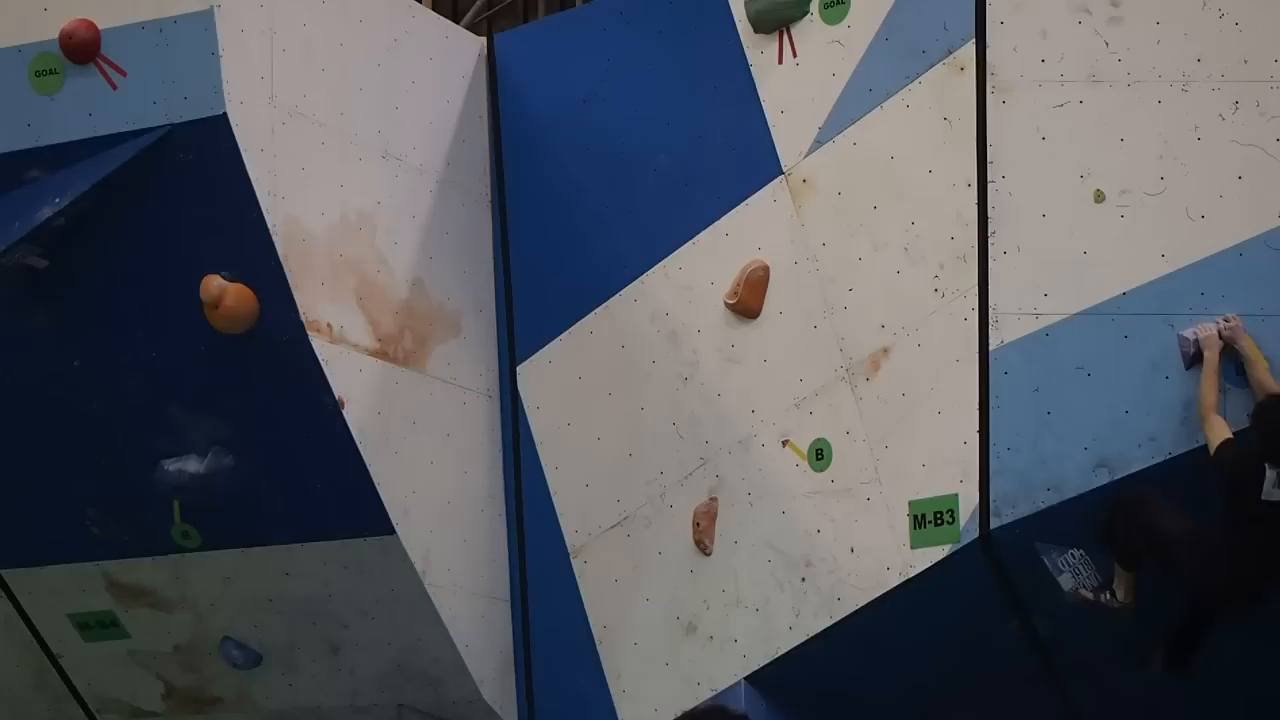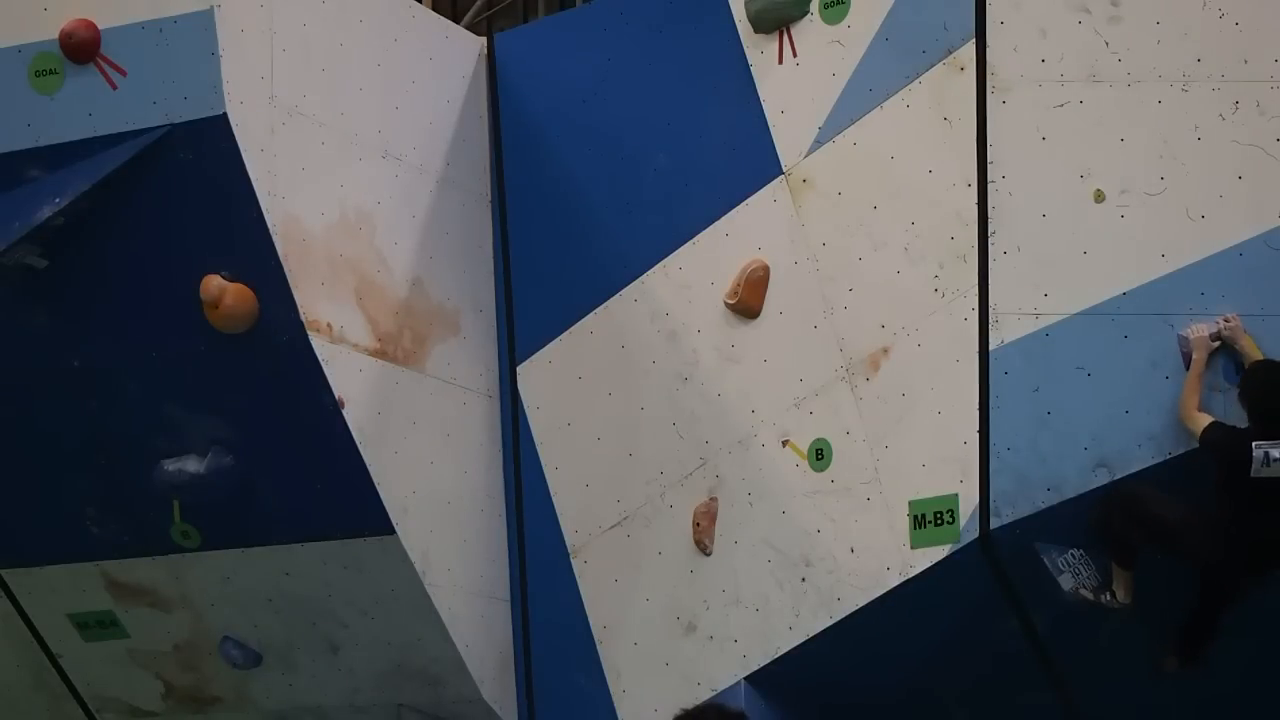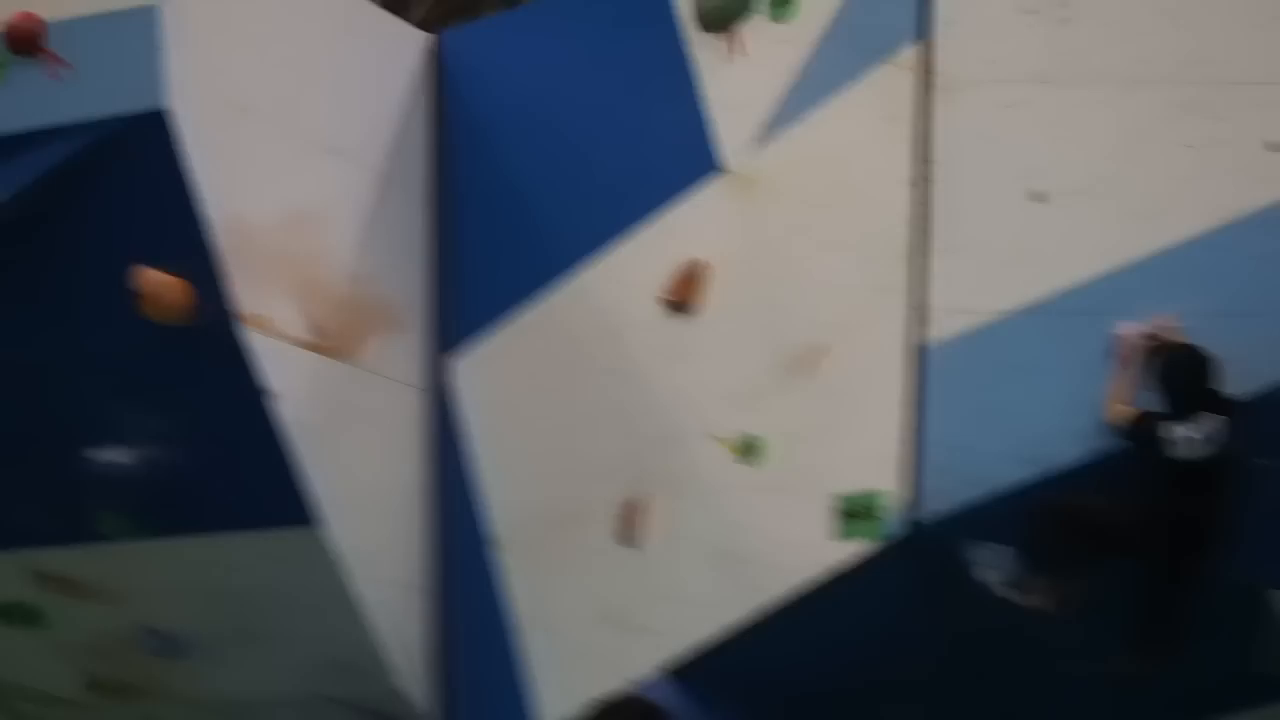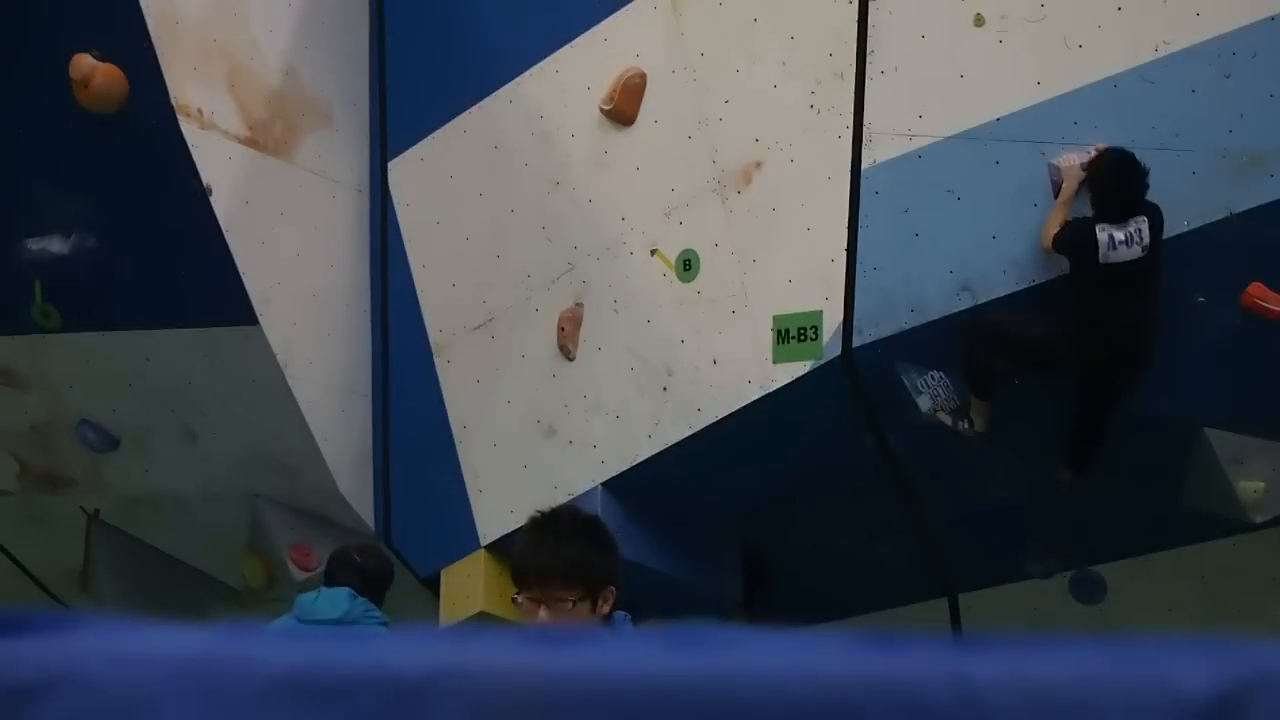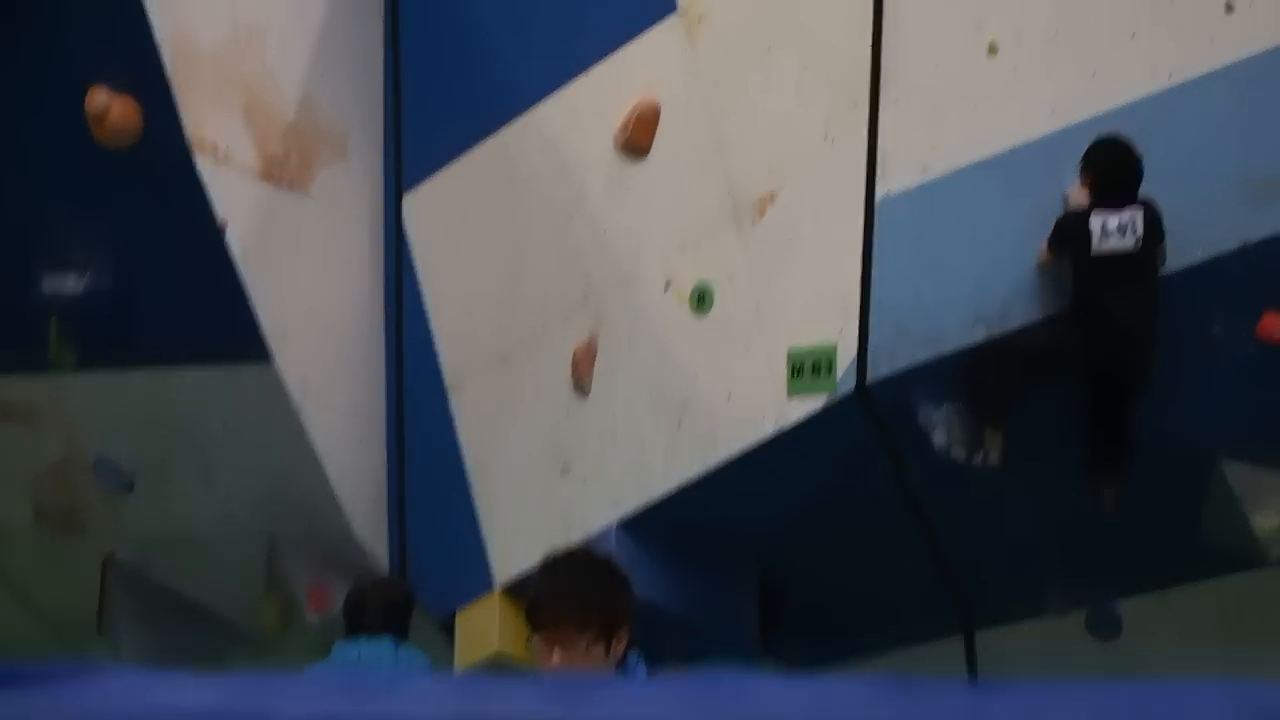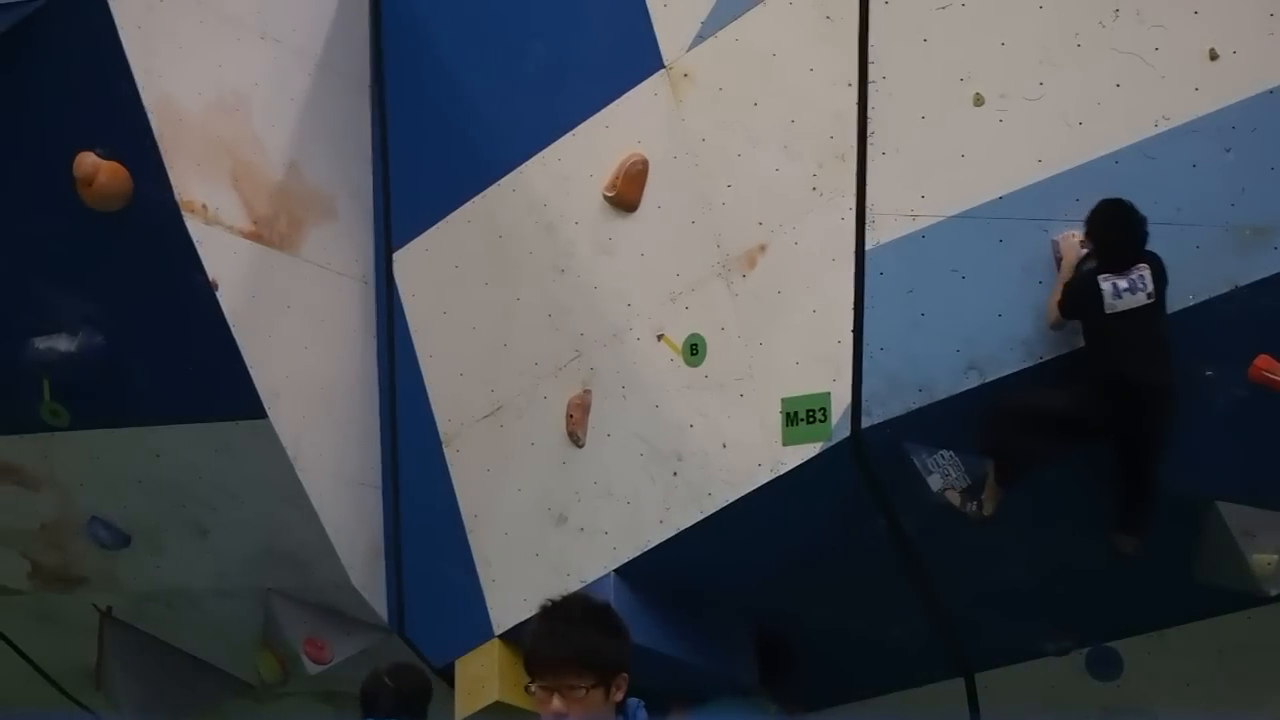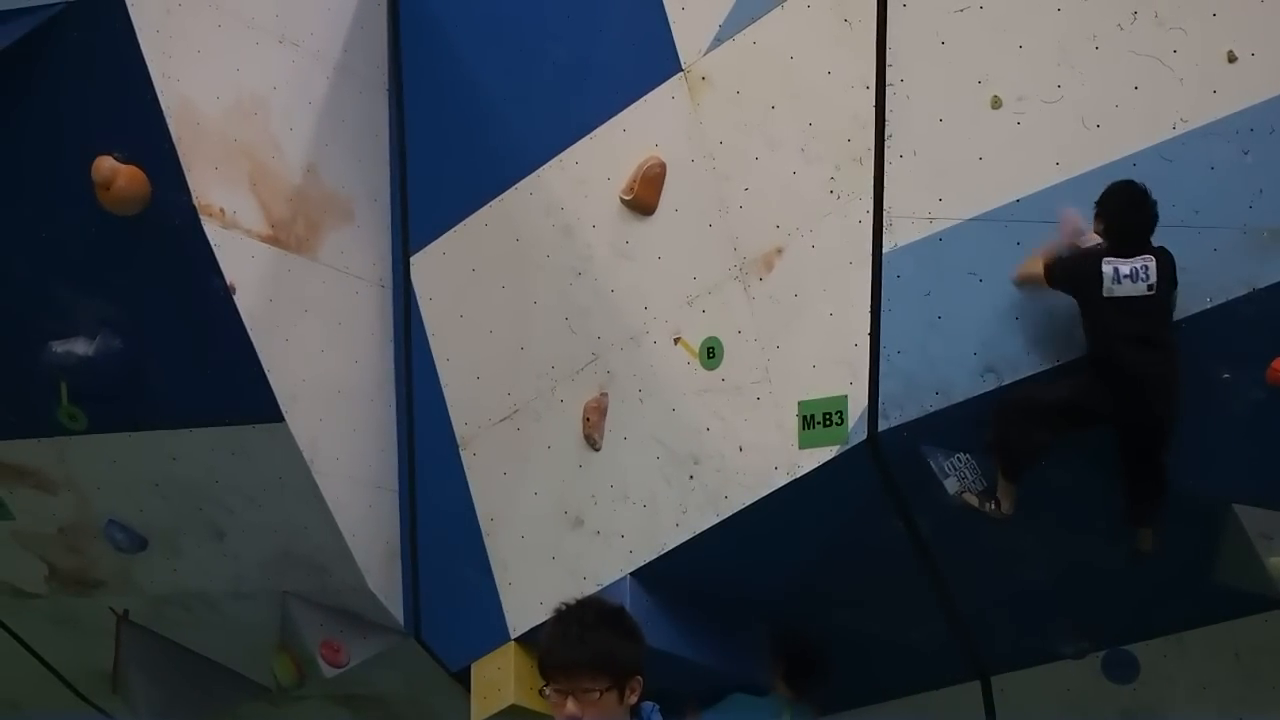
dt=0.4s
person 1, frame 1
left shoulder: (1242, 464)
left elbow: (1208, 412)
left wrist: (1212, 354)
right wrist: (1243, 343)
left hip: (1216, 569)
left knee: (1132, 506)
right knee: (1205, 607)
left ankle: (1122, 592)
right ankle: (1173, 659)
person 1, frame 2
left shoulder: (1232, 443)
left elbow: (1188, 412)
left wrist: (1200, 356)
right wrist: (1243, 342)
left hip: (1217, 542)
left knee: (1122, 504)
right knee: (1213, 598)
left ankle: (1121, 593)
right ankle: (1182, 658)
person 1, frame 3
left shoulder: (1153, 429)
right shoulder: (1224, 412)
left elbow: (1115, 411)
right elbow: (1205, 380)
left wrist: (1129, 361)
right wrist: (1173, 344)
left hip: (1158, 532)
right hip: (1203, 536)
right knee: (1170, 591)
right ankle: (1153, 651)
person 1, frame 4
left shoulder: (1084, 233)
right shoulder: (1152, 217)
left elbow: (1048, 239)
left wrist: (1068, 188)
right wrist: (1114, 167)
left hip: (1084, 345)
right hip: (1134, 354)
left knee: (984, 333)
right knee: (1096, 409)
left ankle: (978, 421)
right ankle: (1072, 470)
person 1, frame 5
left shoulder: (1075, 223)
right shoulder: (1148, 215)
left elbow: (1045, 262)
right elbow: (1158, 261)
left hip: (1084, 336)
right hip: (1136, 345)
left knee: (991, 360)
right knee: (1113, 412)
left ankle: (990, 445)
right ankle: (1107, 488)
person 1, frame 6
left shoulder: (1085, 285)
right shoulder: (1154, 267)
left elbow: (1054, 319)
left wrist: (1068, 263)
right wrist: (1106, 251)
left hip: (1102, 401)
right hip: (1155, 403)
left knee: (1012, 417)
right knee: (1137, 471)
left ankle: (988, 502)
right ankle: (1129, 535)
person 1, frame 7
left shoulder: (1085, 266)
right shoulder: (1163, 262)
left elbow: (1023, 275)
left wrist: (1064, 246)
left hip: (1104, 387)
right hip: (1160, 393)
left knee: (1015, 411)
right knee: (1145, 465)
left ankle: (1004, 501)
right ankle: (1145, 533)
